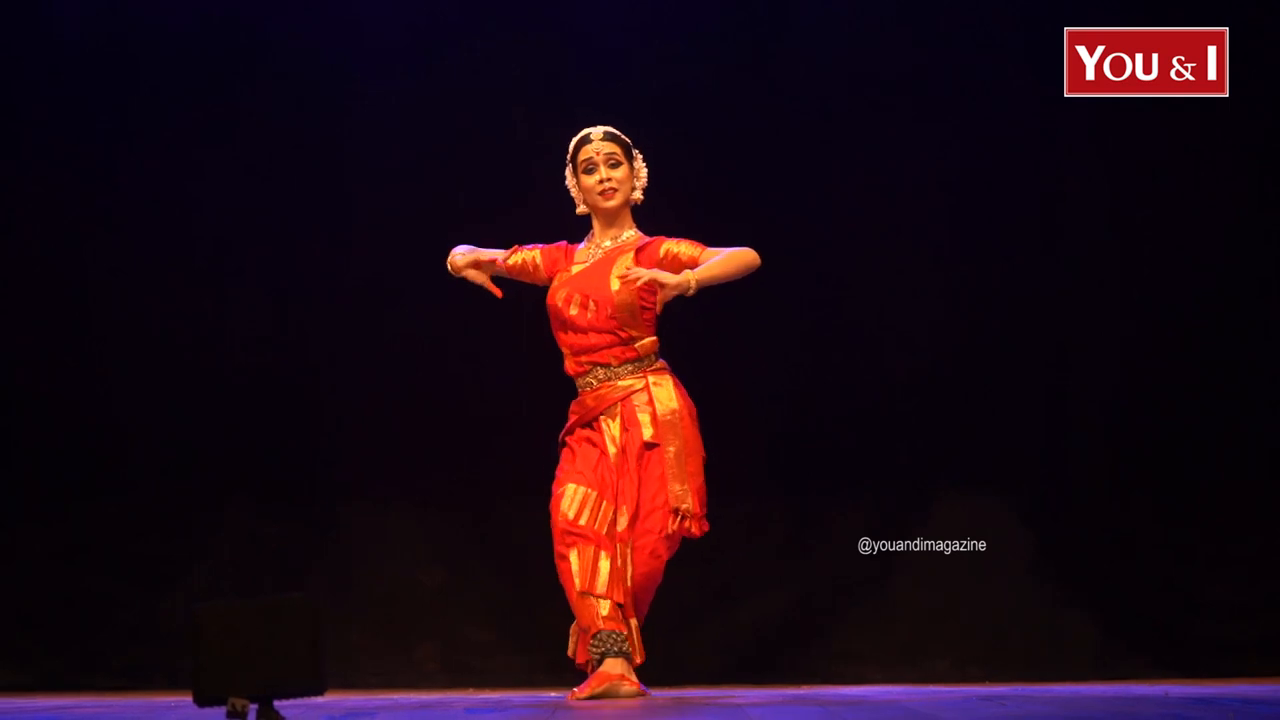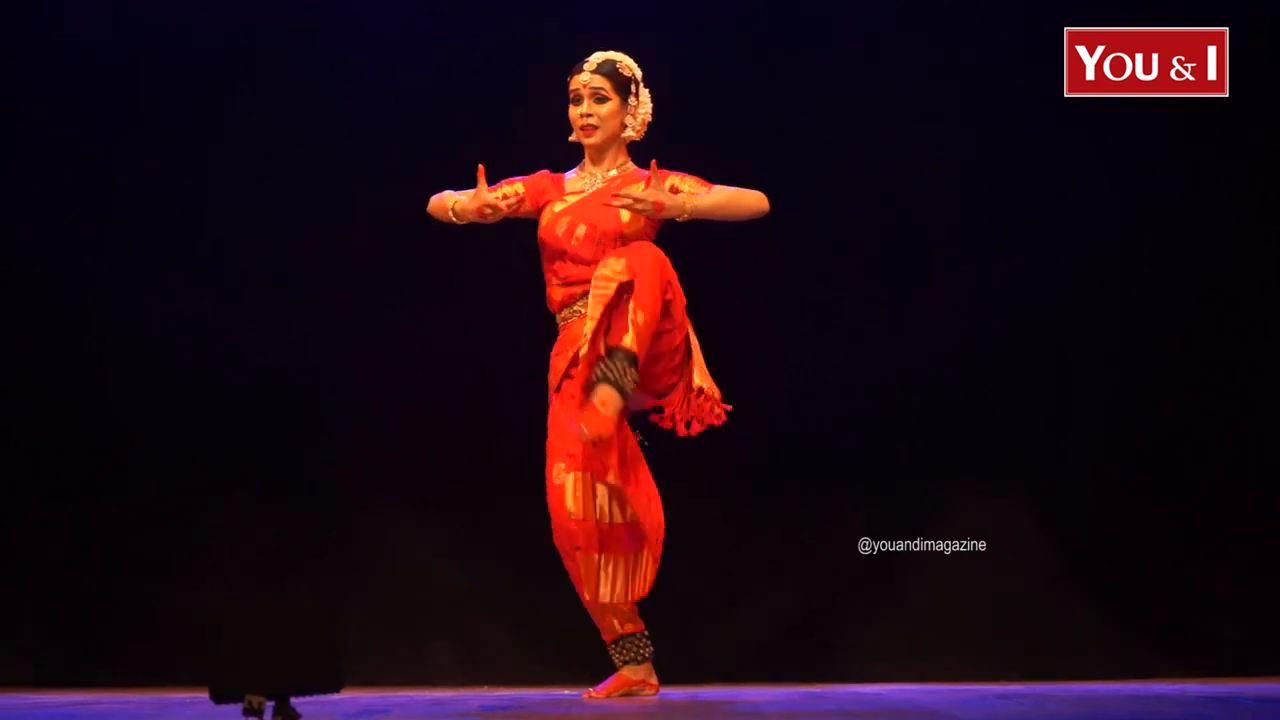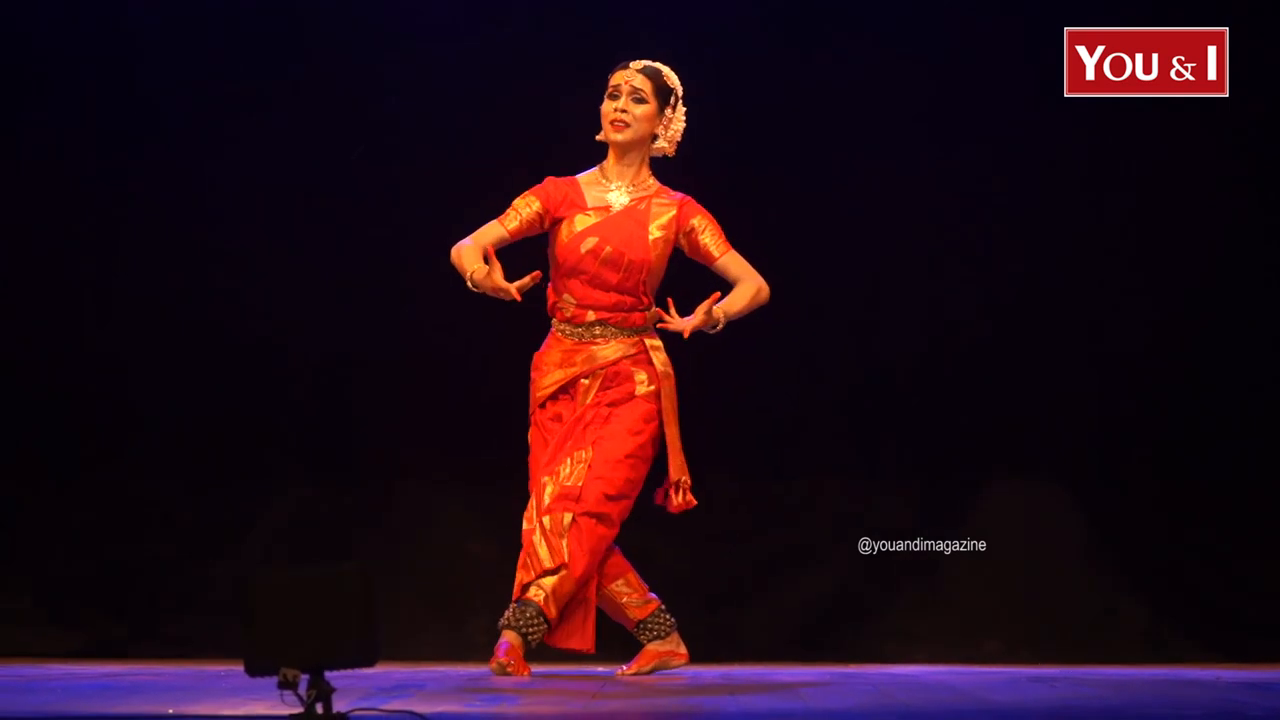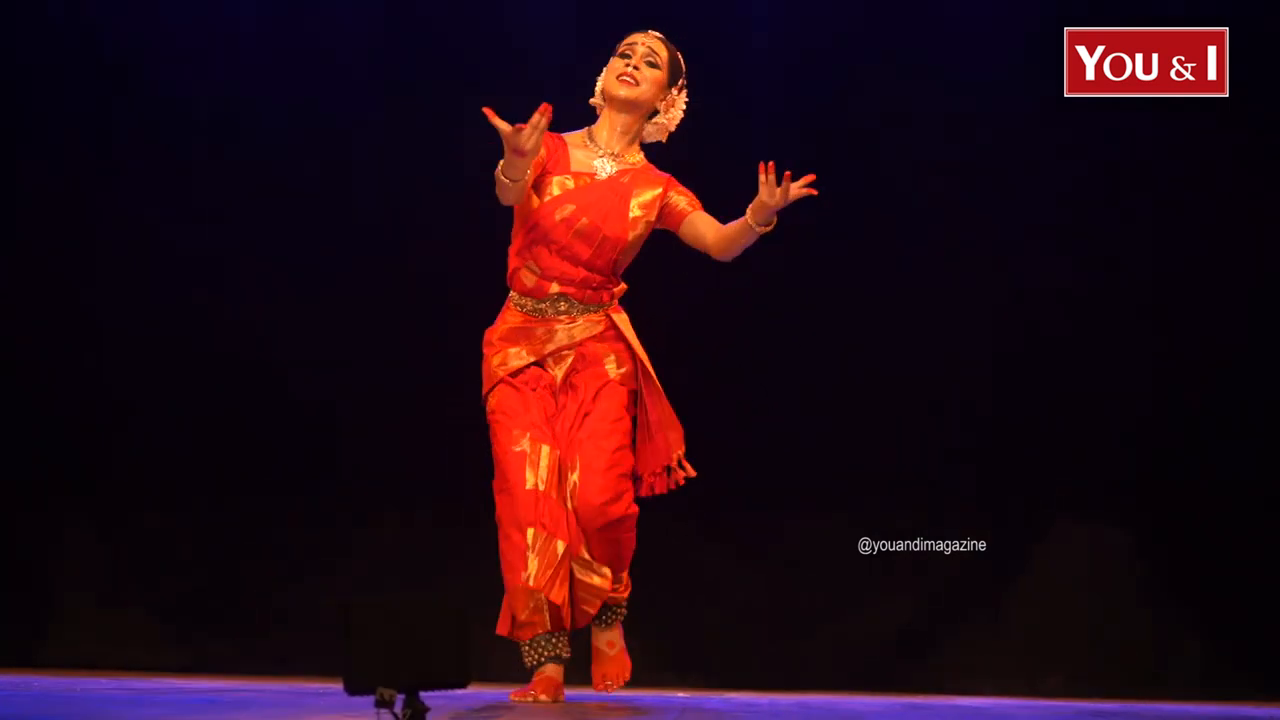
dt=1s
person 1, frame 1
left shoulder: (655, 252)
right shoulder: (559, 260)
left elbow: (747, 257)
right elbow: (461, 256)
left wrist: (683, 283)
right wrist: (468, 262)
left hip: (649, 410)
right hip: (592, 418)
left knee: (641, 547)
right knee: (580, 526)
left ankle: (605, 651)
right ankle: (612, 662)
person 1, frame 2
left shoulder: (652, 185)
right shoulder: (546, 187)
left elbow: (756, 203)
right elbow: (437, 203)
left wrist: (675, 207)
right wrist: (469, 208)
left hip: (643, 352)
right hip: (576, 355)
left knee: (639, 265)
right knee: (579, 511)
left ankle: (616, 382)
right ankle: (634, 663)
person 1, frame 3
left shoulder: (676, 211)
right shoulder: (559, 194)
left elbow: (755, 285)
right elbow: (466, 247)
left wrist: (710, 316)
right wrist: (480, 274)
left hip: (631, 376)
right hip: (561, 372)
left knee: (584, 502)
right knee: (564, 515)
left ankle: (518, 630)
right ankle: (662, 636)
person 1, frame 4
left shoulder: (656, 189)
right shoulder: (545, 151)
left elbow: (721, 244)
right elbow: (509, 193)
left wrist: (761, 213)
right wrist: (515, 162)
left hip: (597, 347)
right hip: (520, 344)
left knee: (598, 491)
right knee: (529, 491)
left ankle: (606, 617)
right ankle: (545, 662)
